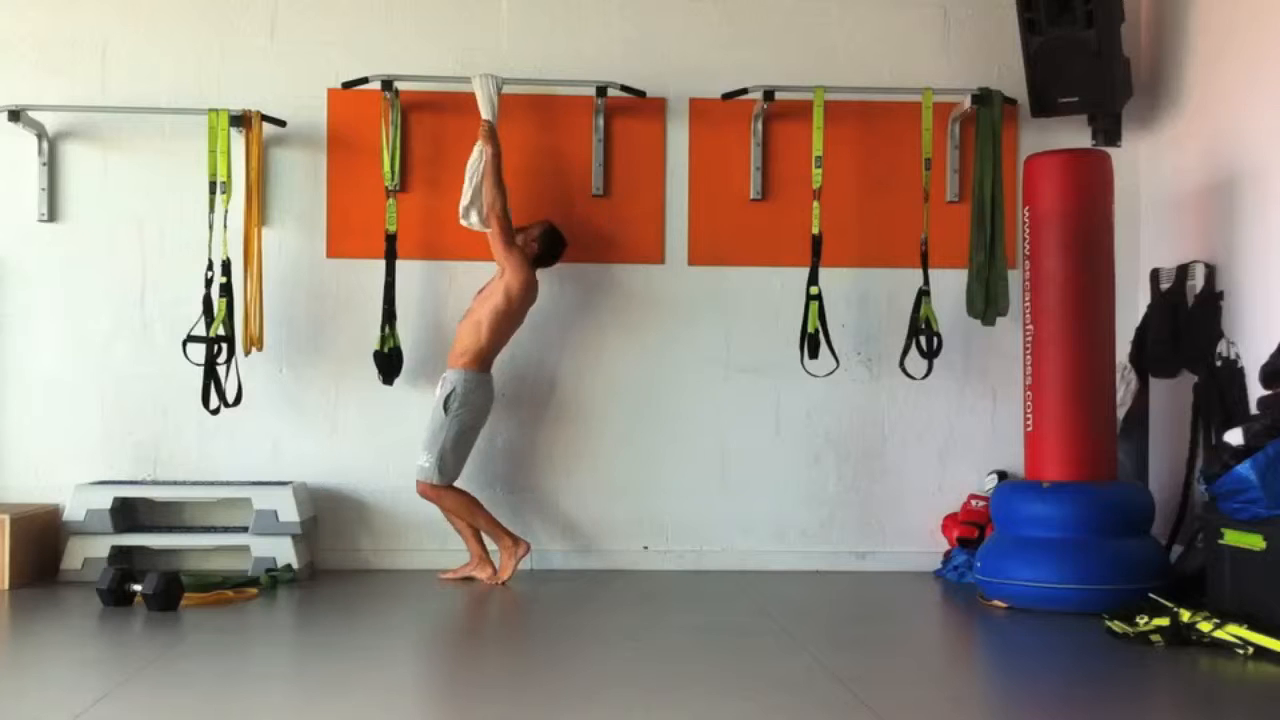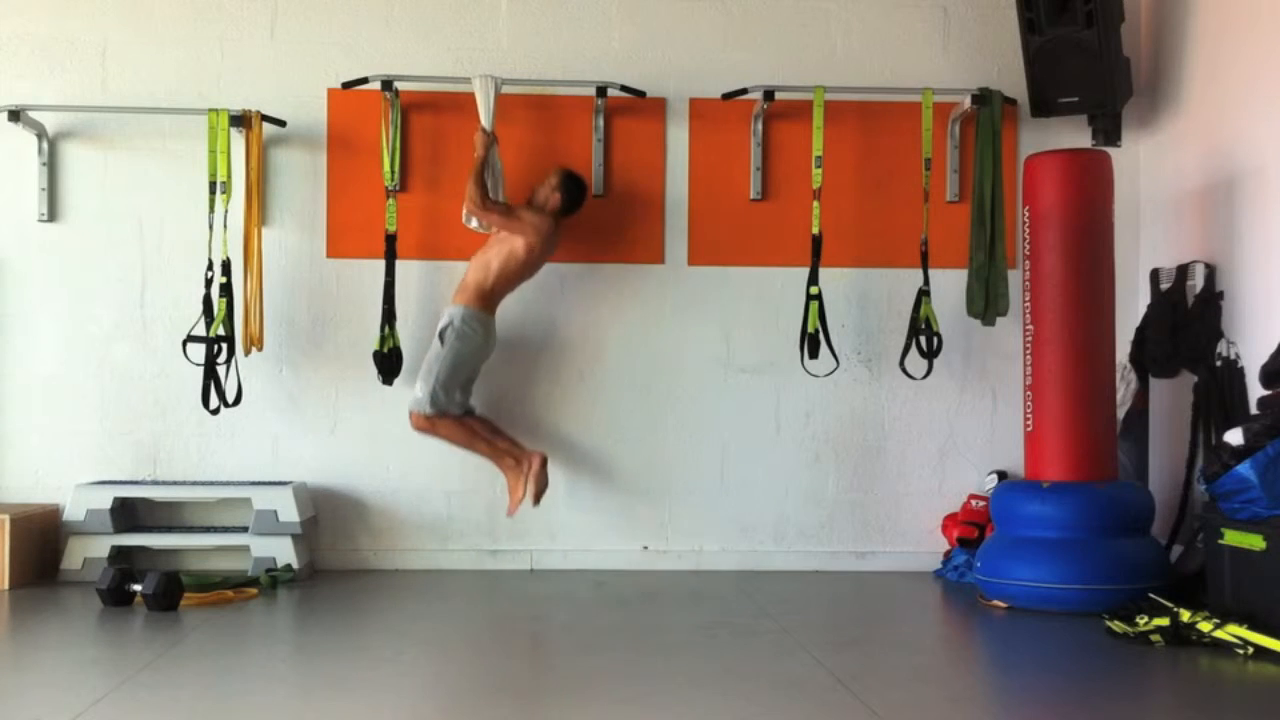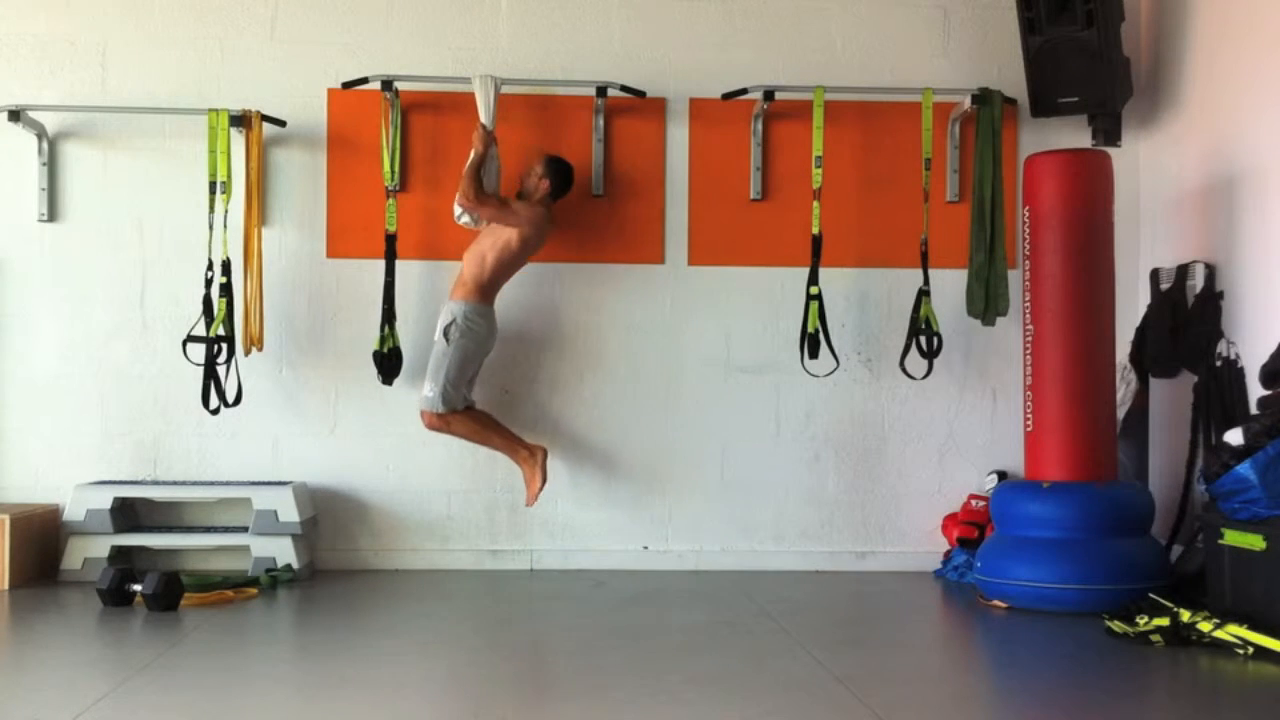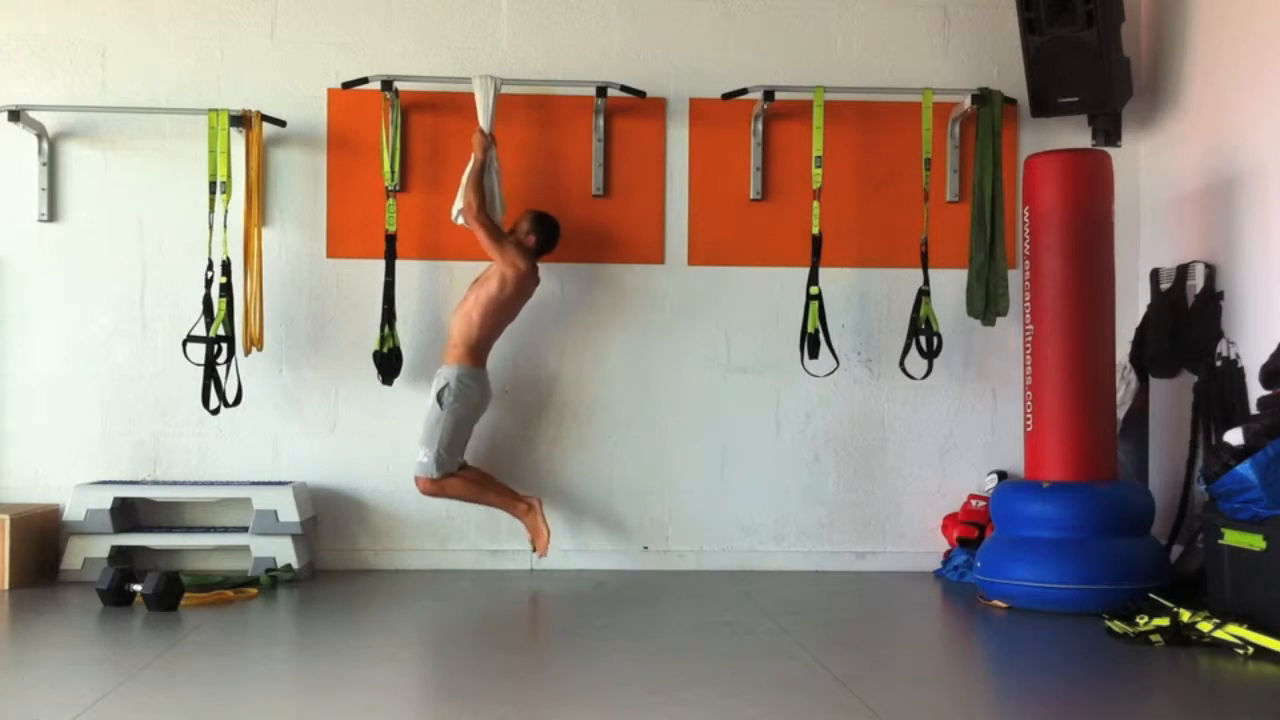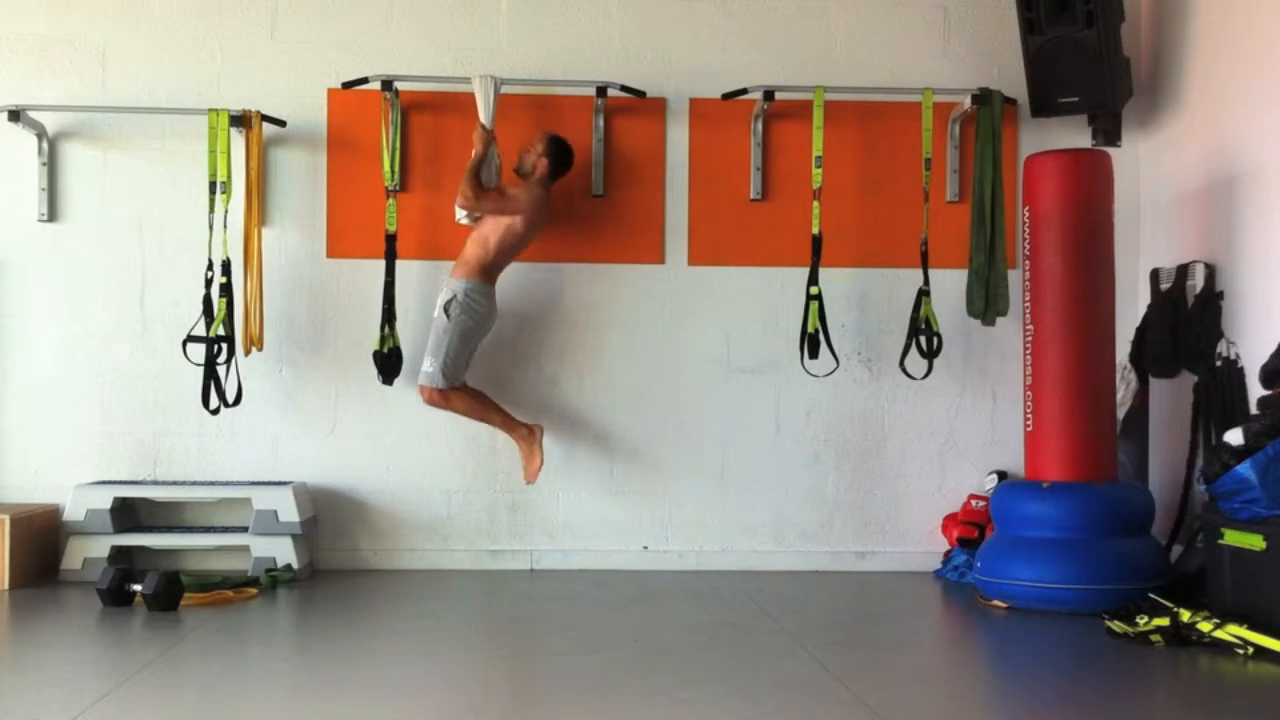
dt=1s
person 1, frame 1
left shoulder: (519, 273)
right shoulder: (513, 276)
left elbow: (496, 213)
right elbow: (494, 218)
left wrist: (492, 150)
right wrist: (489, 152)
left hip: (463, 386)
right hip: (463, 384)
left knee: (431, 484)
right knee: (439, 482)
left ankle: (508, 542)
right ankle: (481, 561)
person 1, frame 2
left shoulder: (539, 227)
right shoulder: (533, 229)
left elbow: (476, 203)
right elbow: (489, 208)
left wrist: (481, 152)
right wrist: (487, 156)
left hip: (464, 322)
right hip: (474, 324)
left knee: (424, 416)
right knee: (454, 413)
left ankle: (512, 462)
right ankle: (525, 456)
person 1, frame 3
left shoulder: (531, 214)
right shoulder: (526, 215)
left elbow: (467, 198)
right elbow: (480, 203)
left wrist: (480, 150)
right wrist: (485, 153)
left hip: (465, 315)
right hip: (473, 316)
left knee: (435, 414)
right knee: (457, 408)
left ankle: (524, 455)
right ankle: (527, 451)
person 1, frame 4
left shoulder: (517, 266)
right shoulder: (520, 272)
left elbow: (474, 211)
right elbow: (483, 216)
left wrist: (480, 155)
right wrist: (485, 159)
left hip: (459, 380)
right hip: (465, 378)
left knee: (429, 480)
right knee: (448, 471)
left ankle: (522, 508)
right ankle: (521, 504)
person 1, frame 5
left shoulder: (532, 194)
right shoulder: (529, 198)
left elbow: (466, 198)
right elbow: (480, 199)
left wrist: (480, 150)
right wrist: (484, 153)
left hip: (465, 292)
right hip: (472, 293)
left knee: (435, 390)
right knee: (451, 385)
left ankle: (521, 433)
right ankle: (523, 430)
